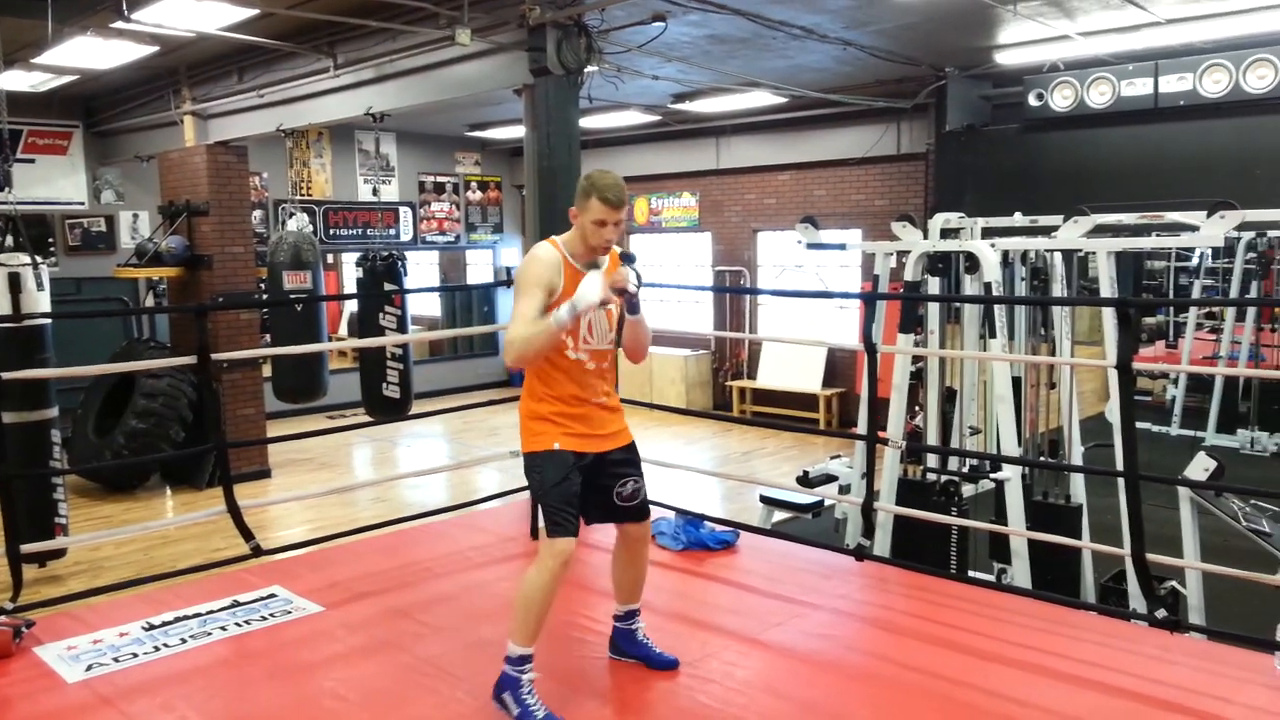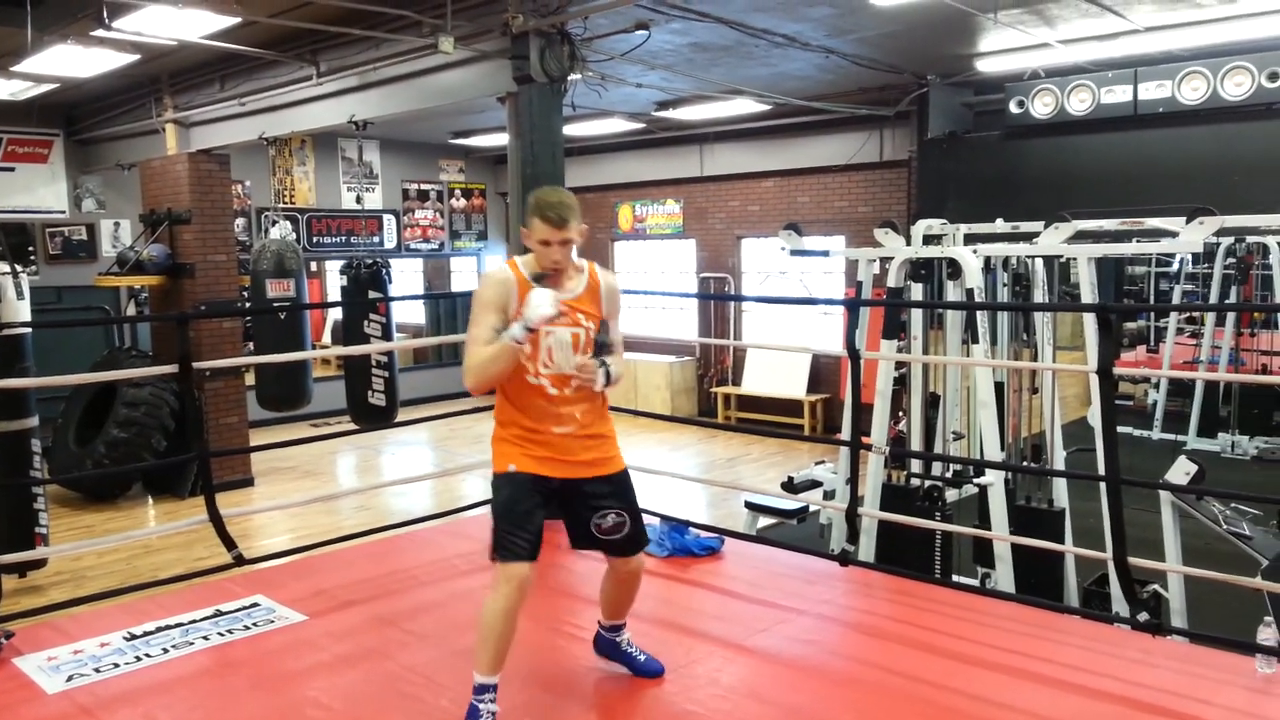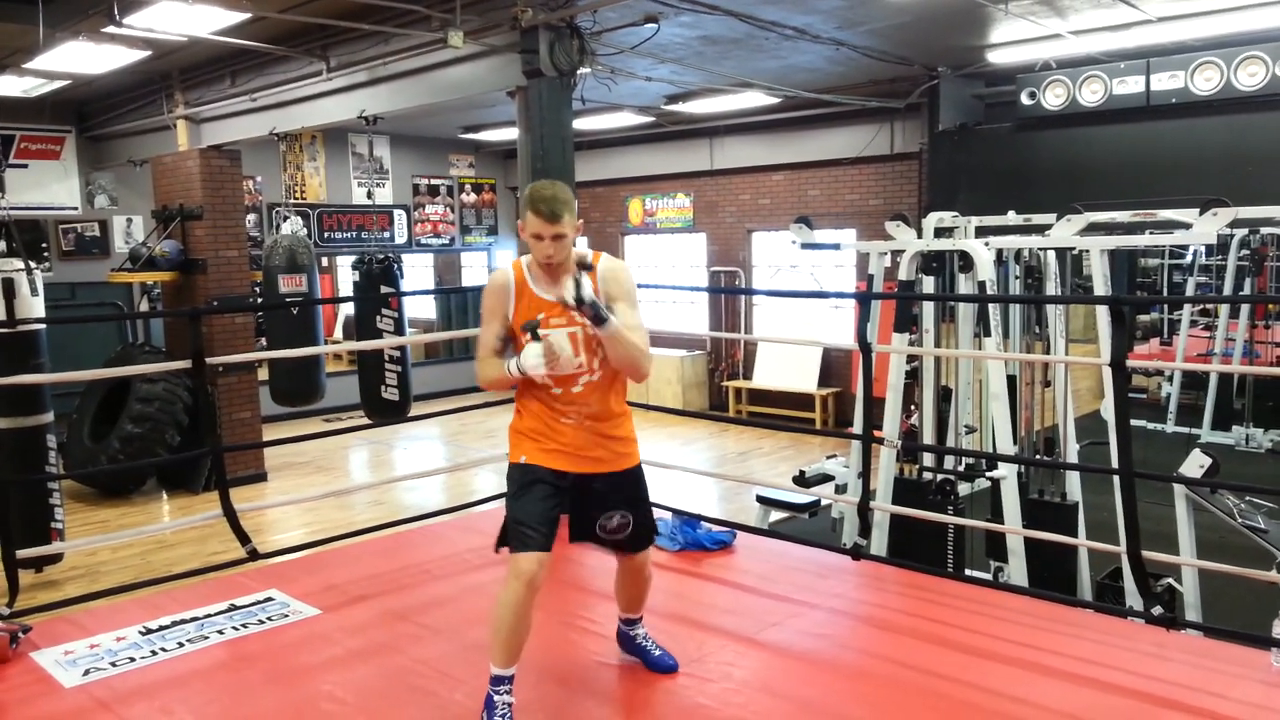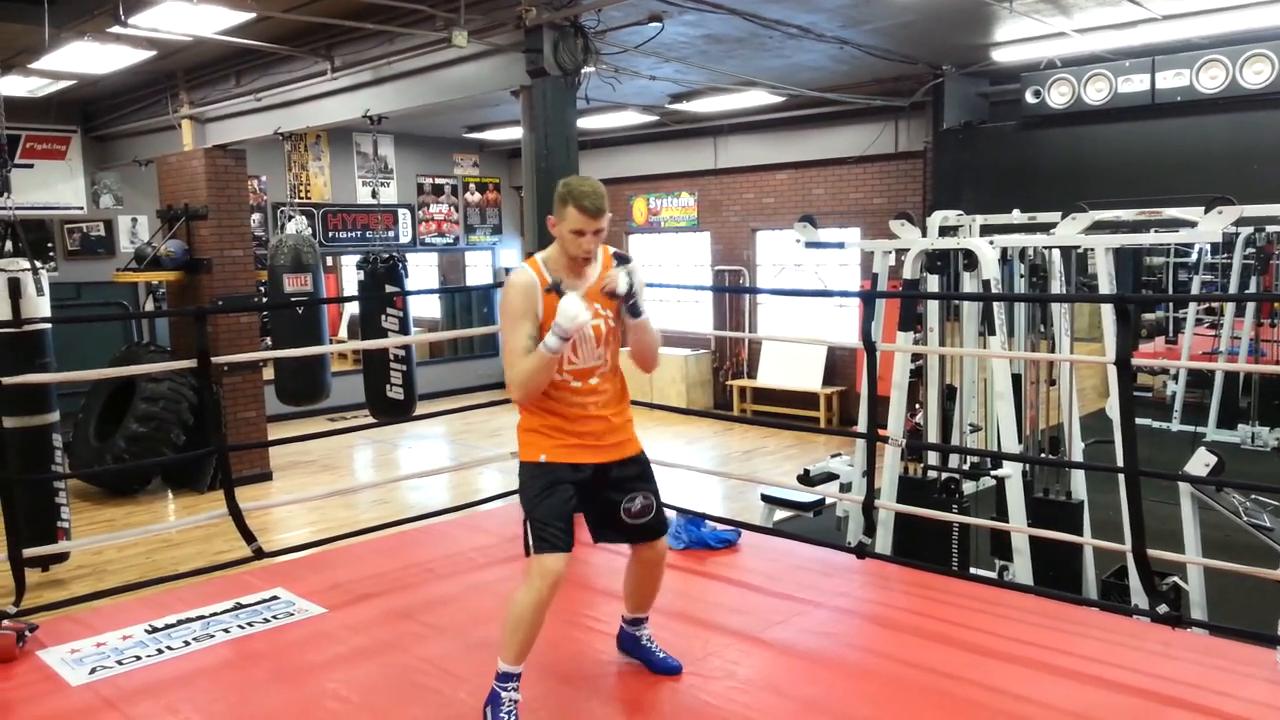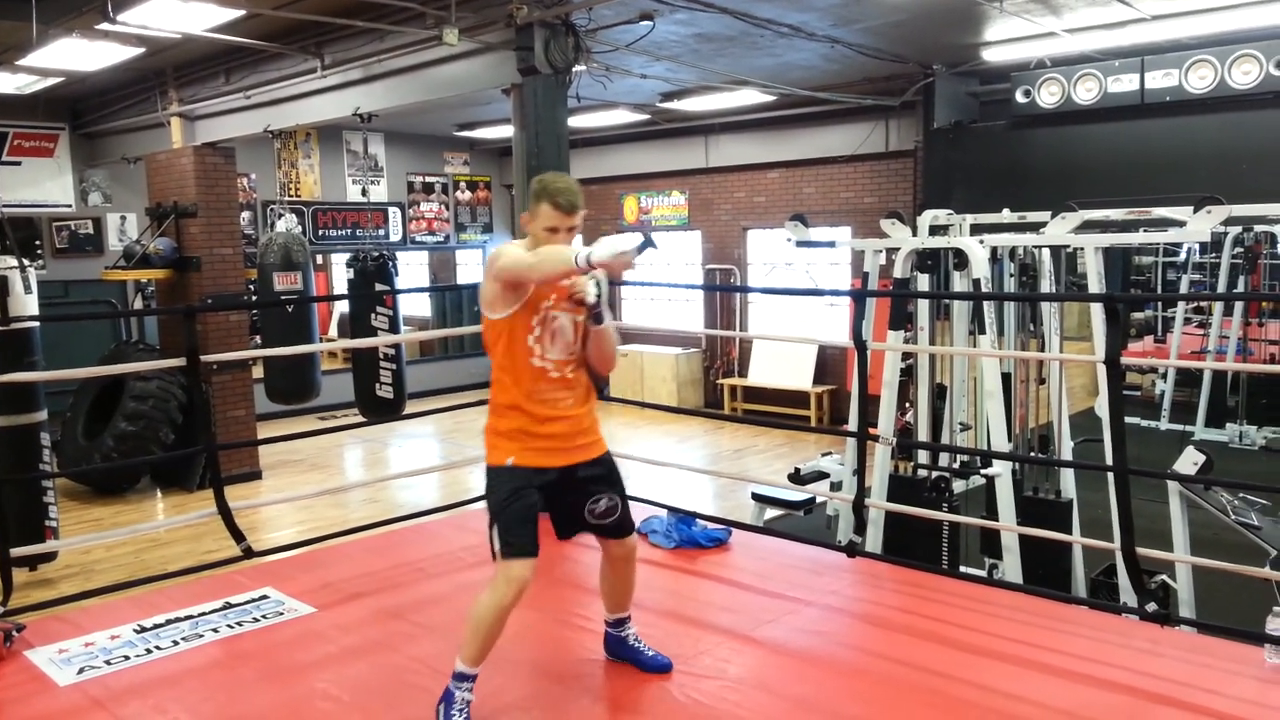
dt=0.3s
person 1, frame 1
left shoulder: (617, 264)
right shoulder: (545, 262)
left elbow: (637, 353)
right elbow: (515, 355)
left wrist: (631, 303)
right wrist: (574, 308)
left hip: (607, 424)
right hip: (553, 430)
left knee: (636, 529)
right knee: (557, 550)
left ankle: (626, 631)
right ankle: (515, 675)
person 1, frame 2
left shoulder: (604, 286)
right shoulder: (499, 283)
right elbow: (474, 381)
left wrist: (608, 371)
right wrist: (523, 324)
left hip: (595, 455)
right hip: (522, 458)
left knee: (629, 561)
right knee: (512, 577)
left ankle: (611, 636)
person 1, frame 3
left shoulder: (612, 273)
right shoulder: (503, 284)
left elbow: (640, 368)
right elbow: (485, 373)
left wrist: (596, 310)
right wrist: (520, 363)
left hip: (610, 449)
right hip: (538, 451)
left knee: (635, 558)
right knee: (525, 570)
left ankle: (631, 630)
person 1, frame 4
left shoulder: (617, 270)
right shoulder: (525, 285)
left elbow: (648, 362)
right elbow: (520, 390)
left wrist: (631, 307)
right wrist: (561, 332)
left hip: (616, 443)
right hip: (550, 448)
left knee: (653, 547)
right knee: (547, 570)
left ankle: (633, 633)
person 1, frame 5
left shoulder: (587, 266)
right shoulder: (506, 261)
left elbow: (604, 364)
right elbow: (525, 267)
left wrist: (597, 310)
right wrist: (598, 254)
left hip: (581, 442)
right hip: (517, 449)
left knee: (622, 543)
right knee: (513, 576)
left ankle: (618, 634)
